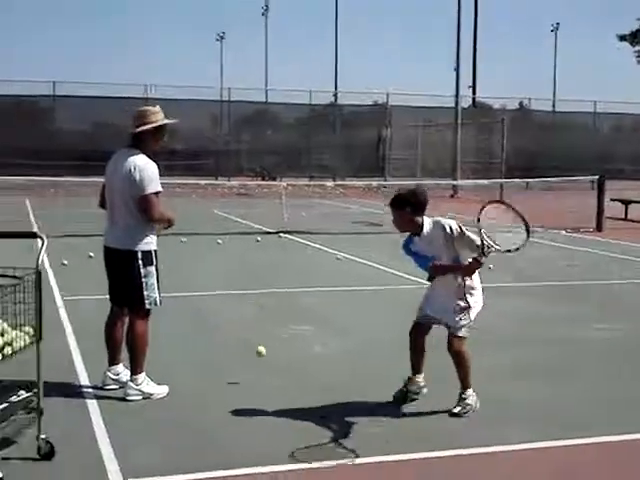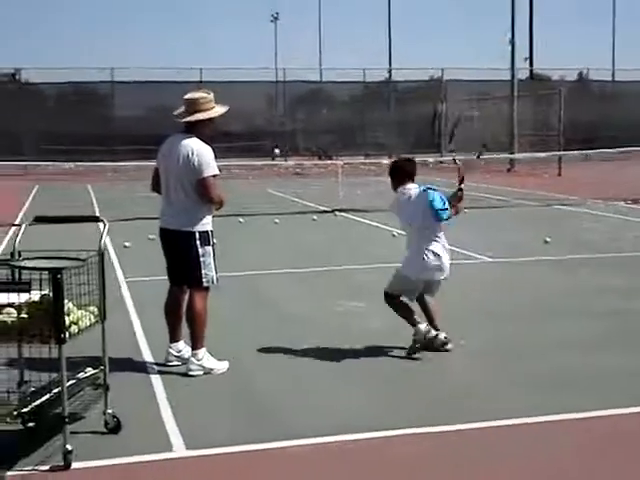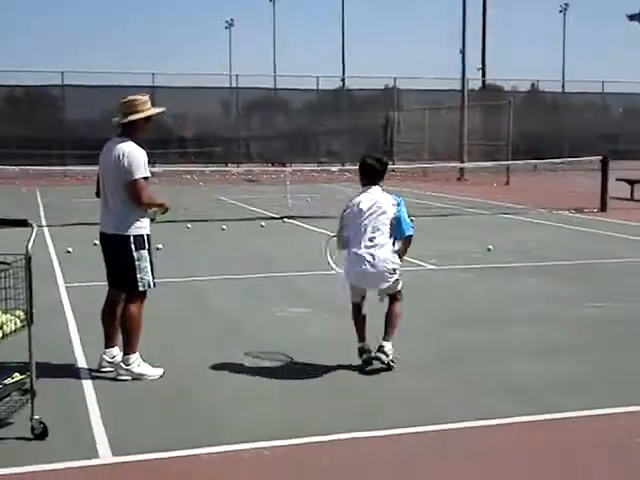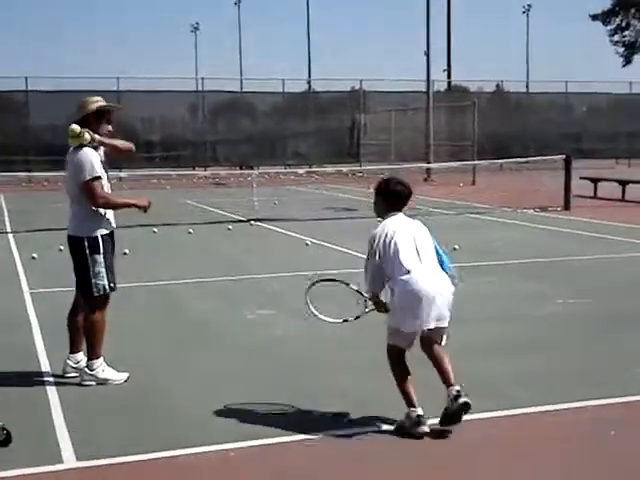
dt=0.7s
person 1, frame 1
left shoulder: (116, 159)
right shoulder: (145, 166)
left elbow: (104, 202)
right elbow: (153, 213)
right wrist: (169, 218)
left hip: (113, 245)
right hip: (136, 249)
left knee: (119, 309)
right knee: (140, 313)
left ankle: (114, 370)
right ankle: (137, 381)
person 1, frame 2
left shoulder: (167, 145)
right shoulder: (200, 150)
left elbow: (156, 185)
right elbow: (211, 195)
right wrist: (221, 200)
left hip: (169, 227)
right hip: (193, 230)
left knee: (178, 288)
right knee: (199, 290)
left ankle: (176, 347)
right ankle: (198, 356)
person 1, frame 3
left shoulder: (109, 148)
right shoulder: (134, 152)
right elbow: (141, 197)
right wrist: (160, 203)
left hip: (110, 231)
right hip: (130, 234)
left knee: (116, 293)
right knee: (135, 296)
left ankle: (110, 354)
right ankle: (130, 361)
person 1, frame 4
left shoulder: (92, 149)
right shoulder: (85, 154)
left elbow: (129, 148)
right elbow: (98, 198)
left wrist: (102, 140)
right wrist: (134, 203)
left hip: (87, 234)
right hip: (91, 236)
left knee: (84, 298)
right knee: (98, 300)
left ankle: (75, 359)
right ankle: (94, 366)
person 2, frame 1
left shoulder: (445, 227)
right shoulder: (409, 245)
left elbow: (477, 247)
right elbow: (433, 269)
left wrist: (476, 261)
right wrist: (461, 267)
left hip: (466, 293)
right hip: (438, 294)
left knee: (455, 342)
right knee: (417, 331)
left ankle: (468, 394)
right ankle: (416, 381)
person 2, frame 2
left shoulder: (397, 200)
right shoulder: (426, 192)
left wrist: (450, 202)
right wrist: (453, 204)
left hip: (420, 258)
right hip: (441, 258)
left knee: (391, 296)
right knee: (421, 294)
left ankle: (421, 329)
right ankle: (437, 336)
person 2, frame 3
left shoulder: (351, 205)
right shoulder: (393, 202)
left elbow: (342, 243)
right elbow: (406, 236)
right wrist: (398, 256)
left hip: (356, 264)
right hip: (383, 262)
left knee: (358, 304)
right knee: (395, 297)
left ankle: (364, 349)
right ankle: (386, 346)
person 2, frame 4
left shoulder: (380, 233)
right shoulder: (420, 227)
left elbow: (374, 280)
left wrist: (377, 302)
left hip: (410, 294)
right hip: (441, 291)
left knee: (395, 353)
right knee: (431, 344)
left ankle: (415, 415)
right ankle: (454, 392)
